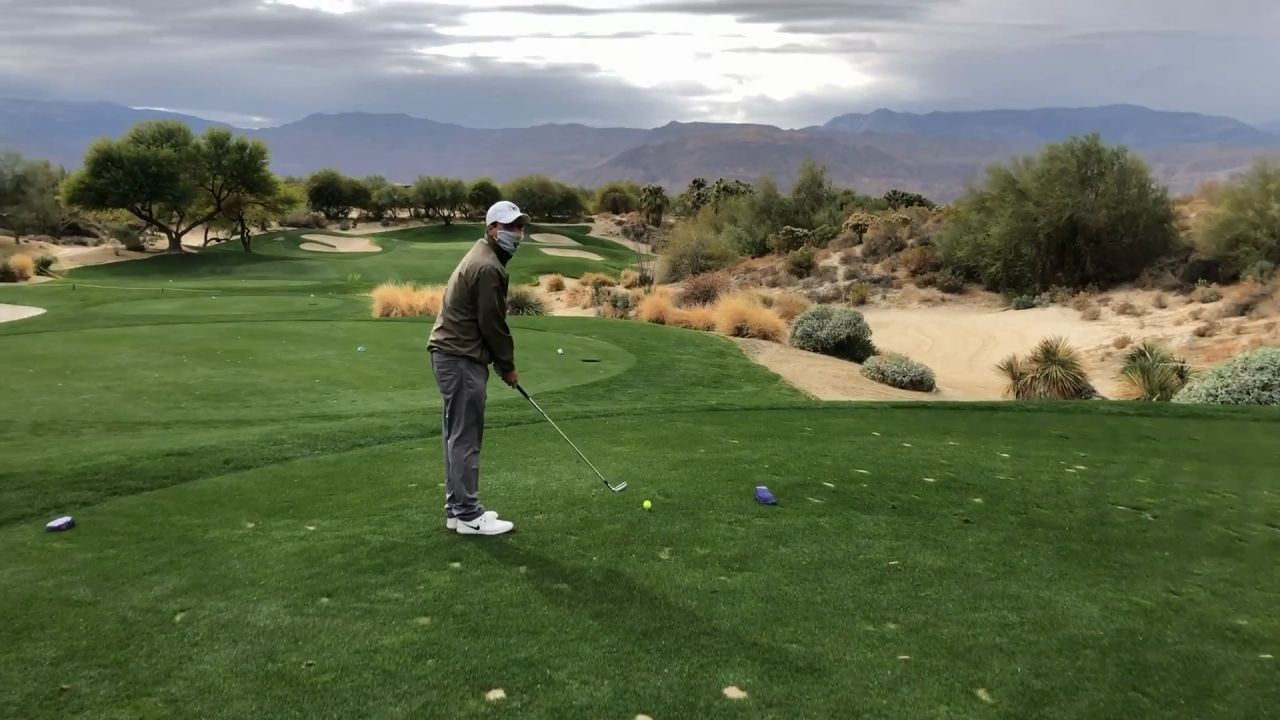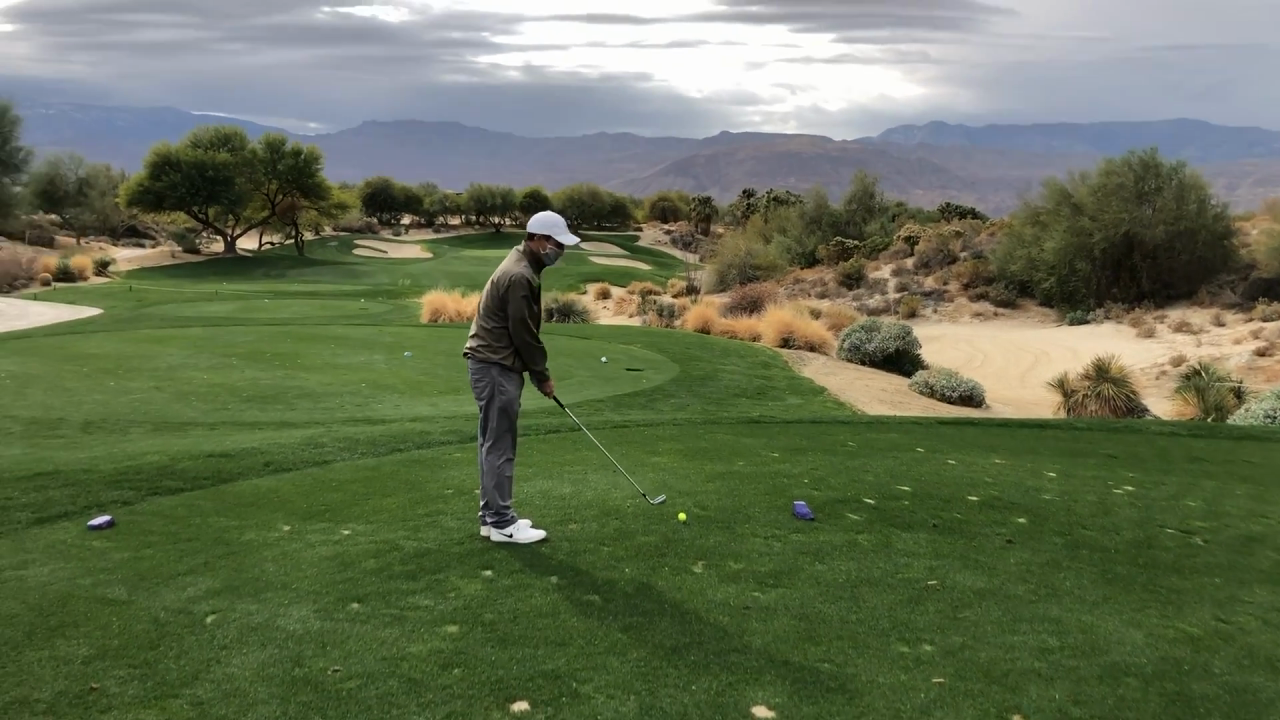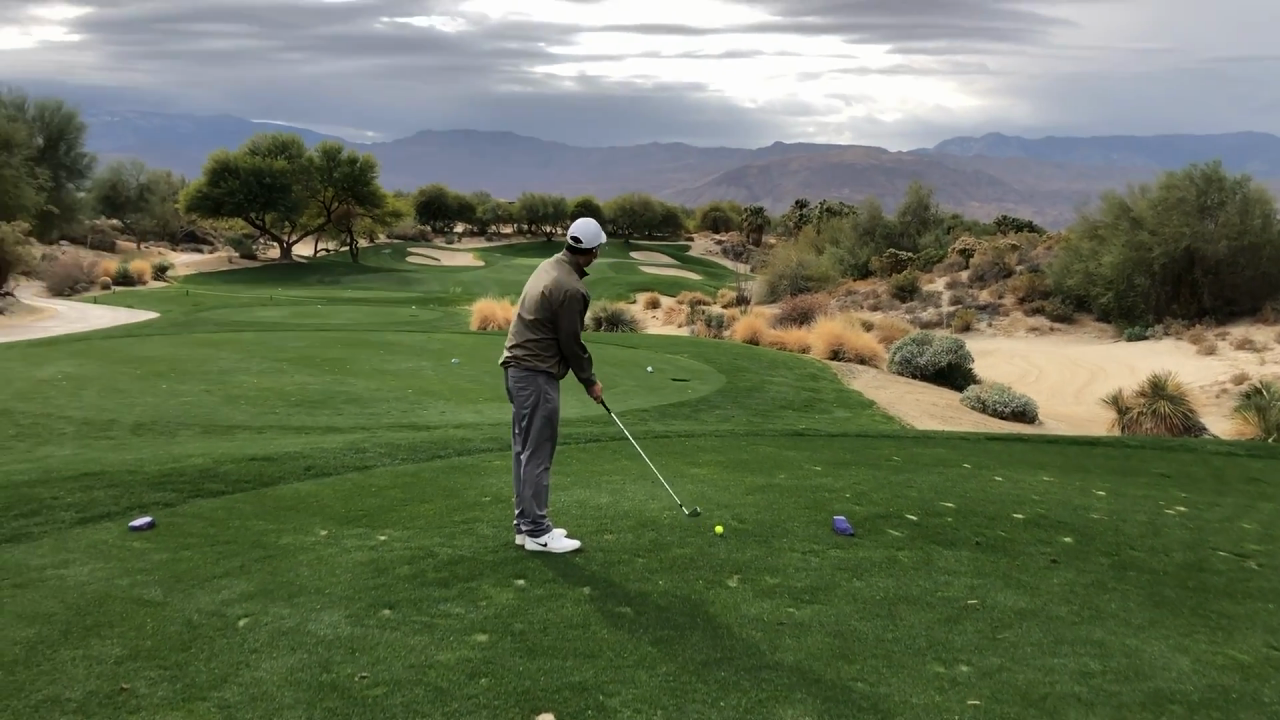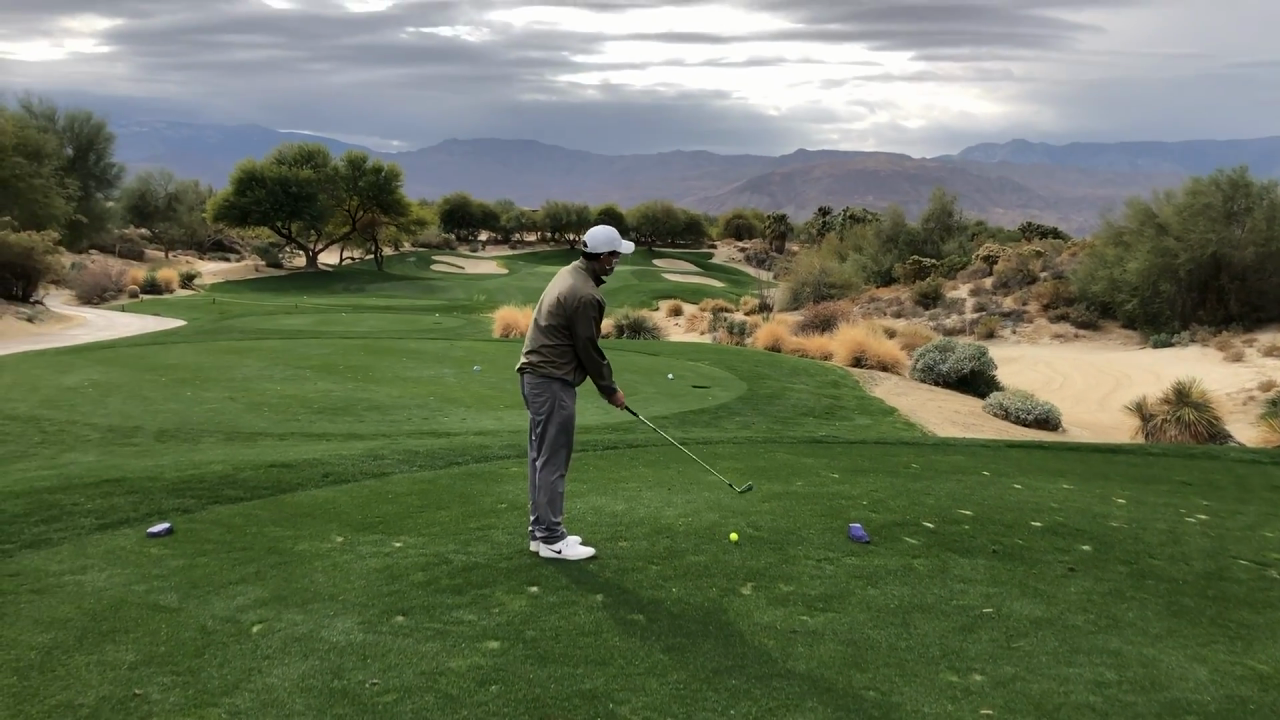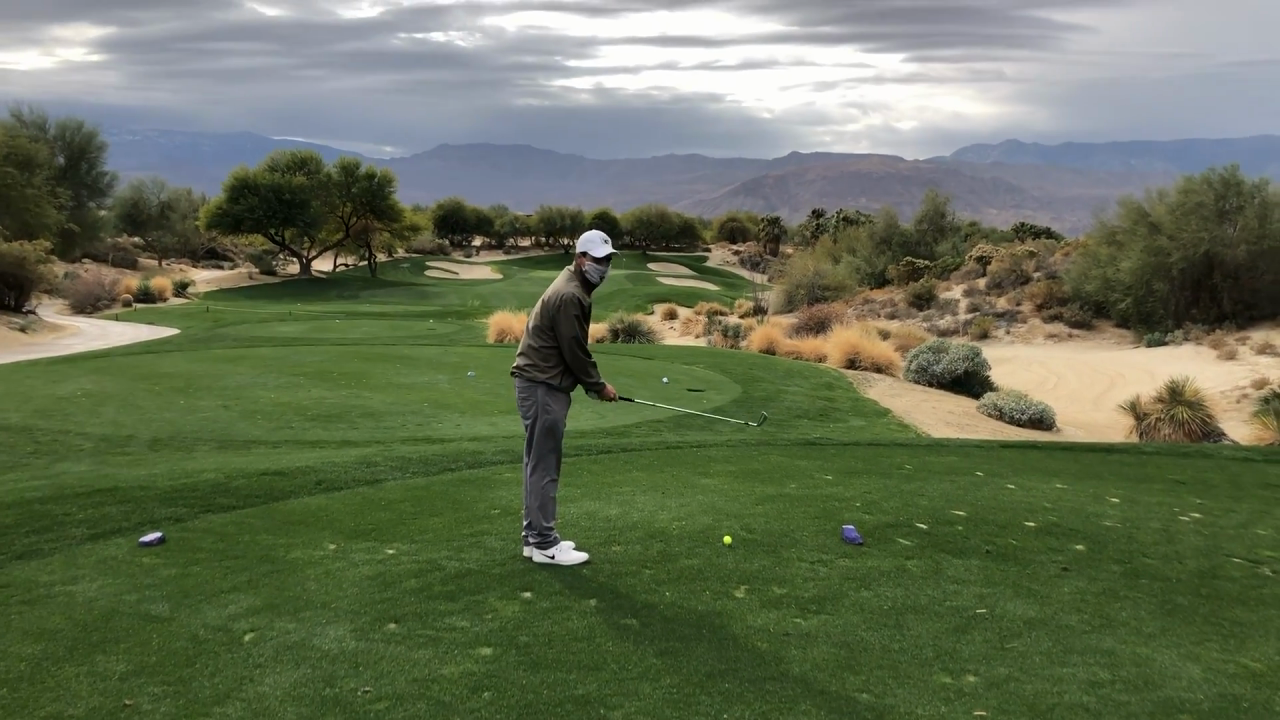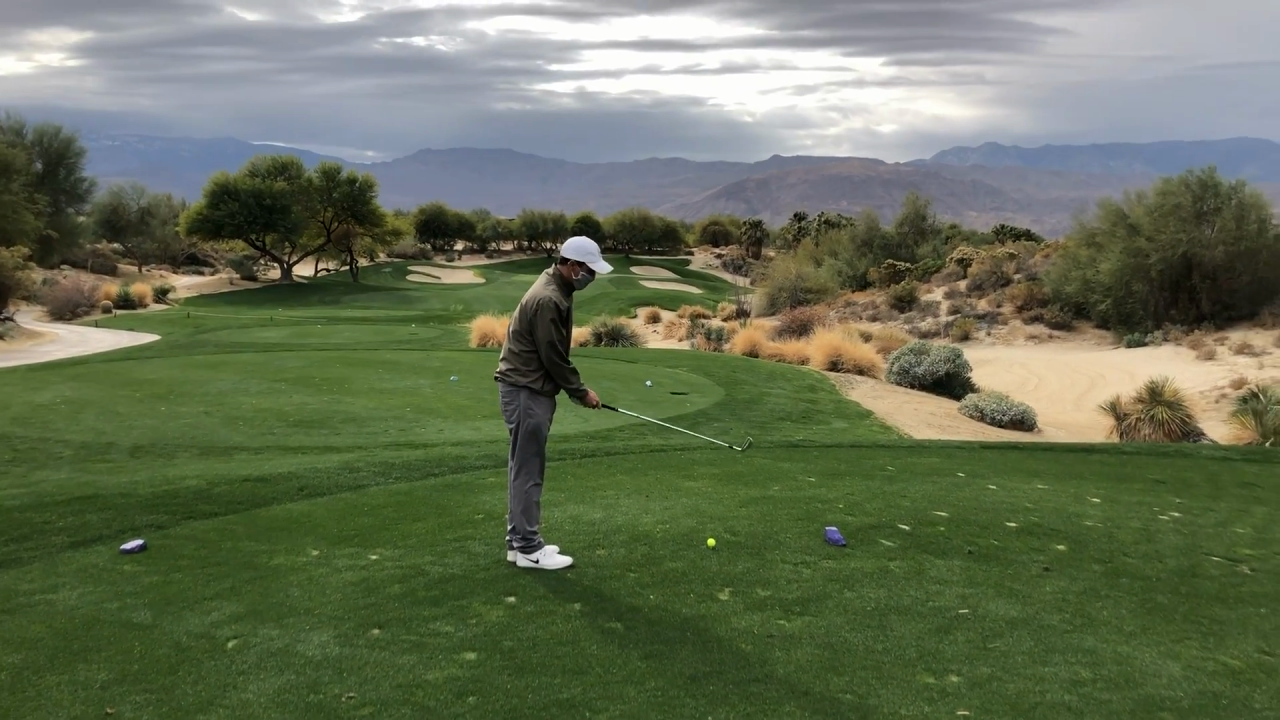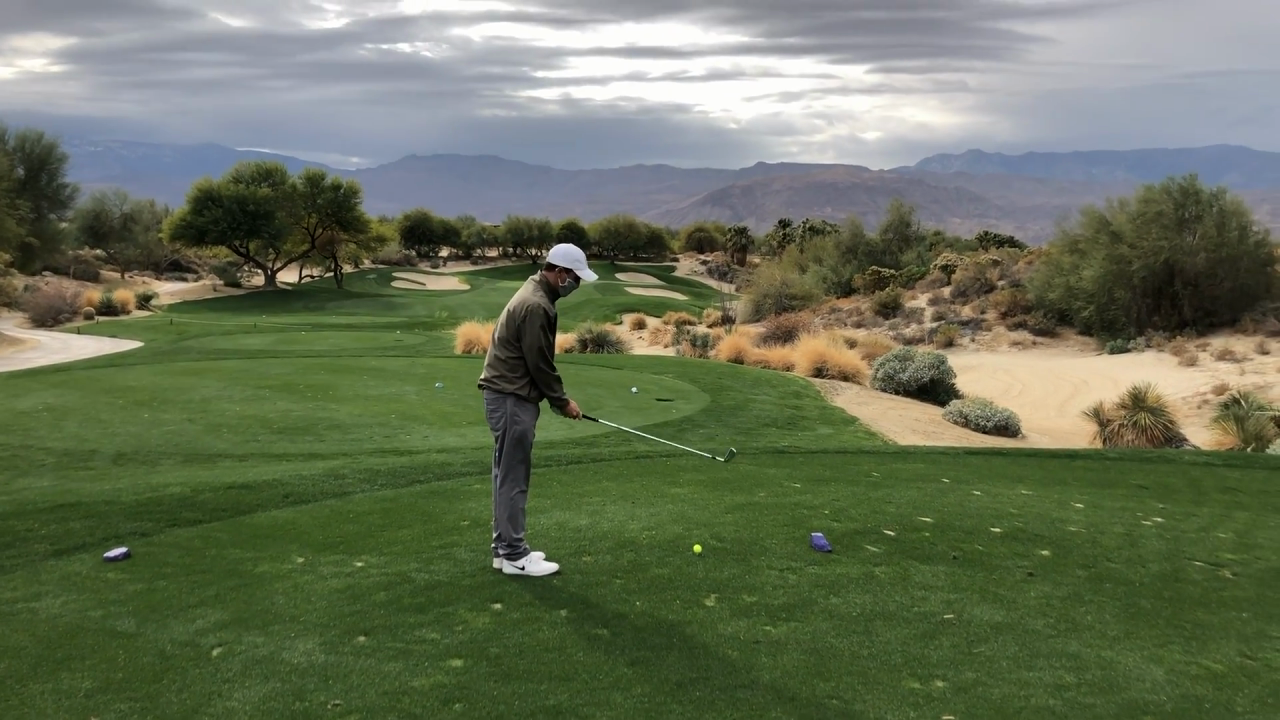
dt=0.3s
person 1, frame 1
left shoulder: (481, 257)
right shoulder: (488, 267)
right elbow: (492, 323)
left wrist: (499, 362)
right wrist: (507, 366)
left hip: (453, 355)
right hip: (461, 359)
left knee: (457, 436)
right knee: (466, 438)
left ankle: (457, 507)
right ankle: (468, 515)
person 1, frame 2
left shoulder: (520, 265)
right shoulder: (520, 276)
right elbow: (523, 333)
left wrist: (535, 372)
right wrist: (543, 375)
left hip: (492, 363)
right hip: (496, 367)
left knee: (493, 443)
right knee: (500, 445)
left ankle: (492, 514)
right ankle: (501, 523)
person 1, frame 3
left shoulder: (550, 267)
right shoulder: (572, 289)
right elbow: (571, 343)
left wrist: (585, 377)
right wrist: (589, 381)
left hip: (520, 368)
right hip: (537, 376)
left knee: (526, 450)
right knee: (538, 454)
left ankle: (527, 523)
right ankle: (536, 532)
person 1, frame 4
left shoulder: (569, 274)
right shoulder: (586, 295)
right elbow: (588, 350)
left wrist: (603, 384)
right wrist: (610, 390)
left hip: (537, 375)
right hip: (552, 382)
left knee: (542, 457)
right knee: (553, 461)
left ankle: (541, 530)
right ankle: (551, 539)
person 1, frame 5
left shoulder: (572, 286)
right shoulder: (571, 295)
right elbow: (575, 351)
left wrist: (591, 384)
right wrist: (599, 385)
left hip: (540, 383)
right hip: (543, 387)
left knee: (539, 463)
right knee: (544, 466)
left ankle: (535, 536)
right ankle: (544, 544)
person 1, frame 6
left shoulder: (554, 289)
right shoulder: (548, 299)
right elbow: (553, 356)
left wrist: (575, 388)
right wrist: (580, 391)
left hip: (529, 388)
right hip: (526, 391)
left knee: (524, 468)
right knee: (528, 469)
left ankle: (519, 539)
right ankle: (528, 548)
person 1, frame 7
left shoulder: (535, 293)
right shoulder: (536, 305)
right elbow: (539, 363)
left wrist: (556, 398)
right wrist: (561, 401)
left hip: (509, 394)
right hip: (511, 398)
left knee: (508, 474)
right knee: (514, 476)
left ankle: (505, 546)
right ankle: (514, 555)
